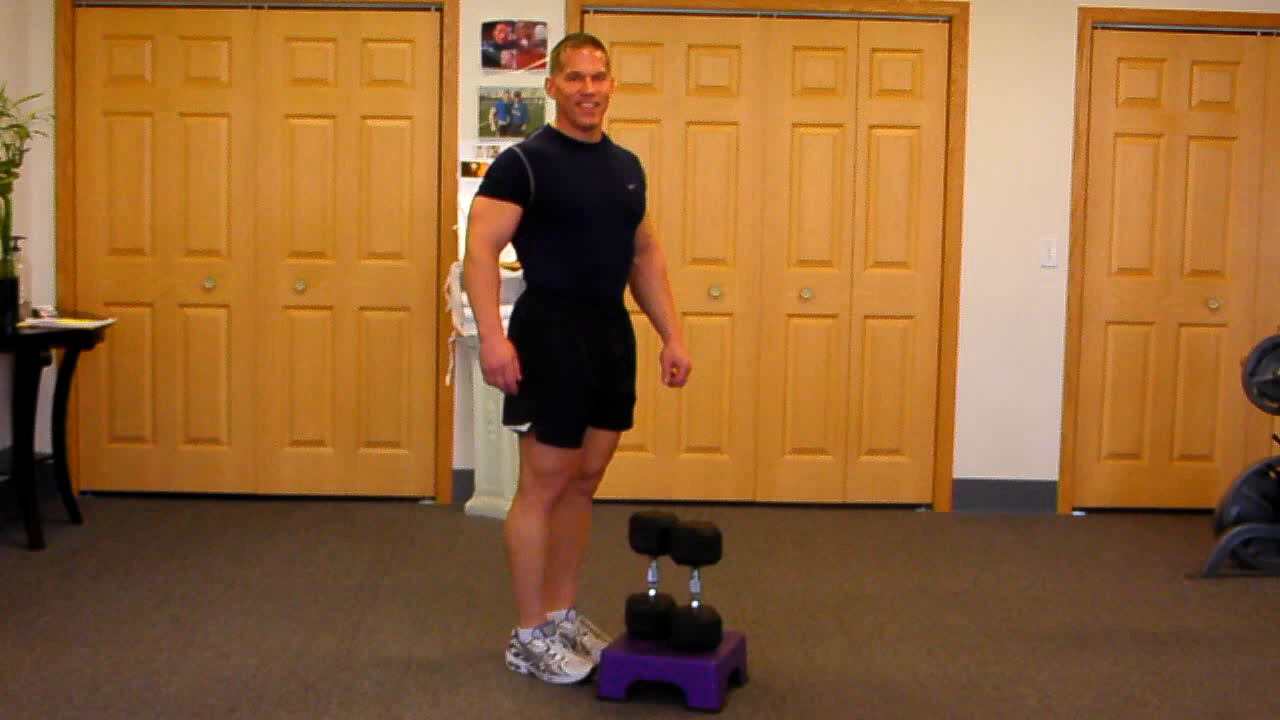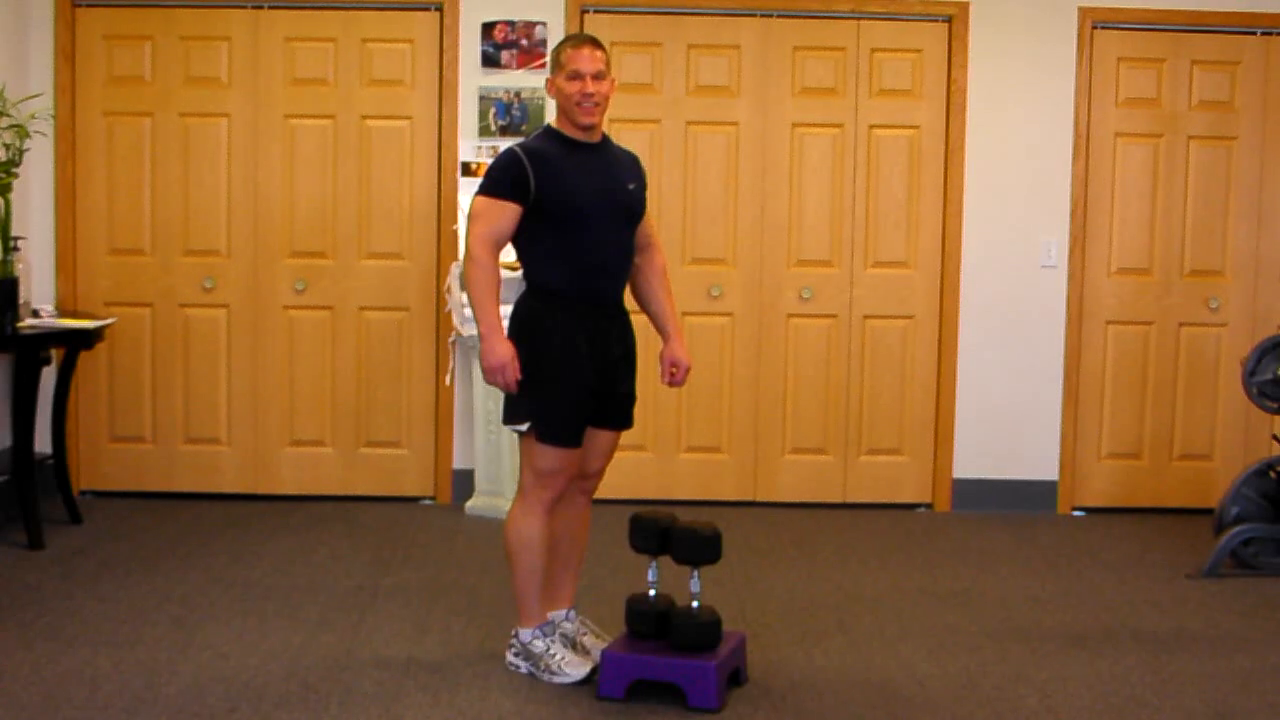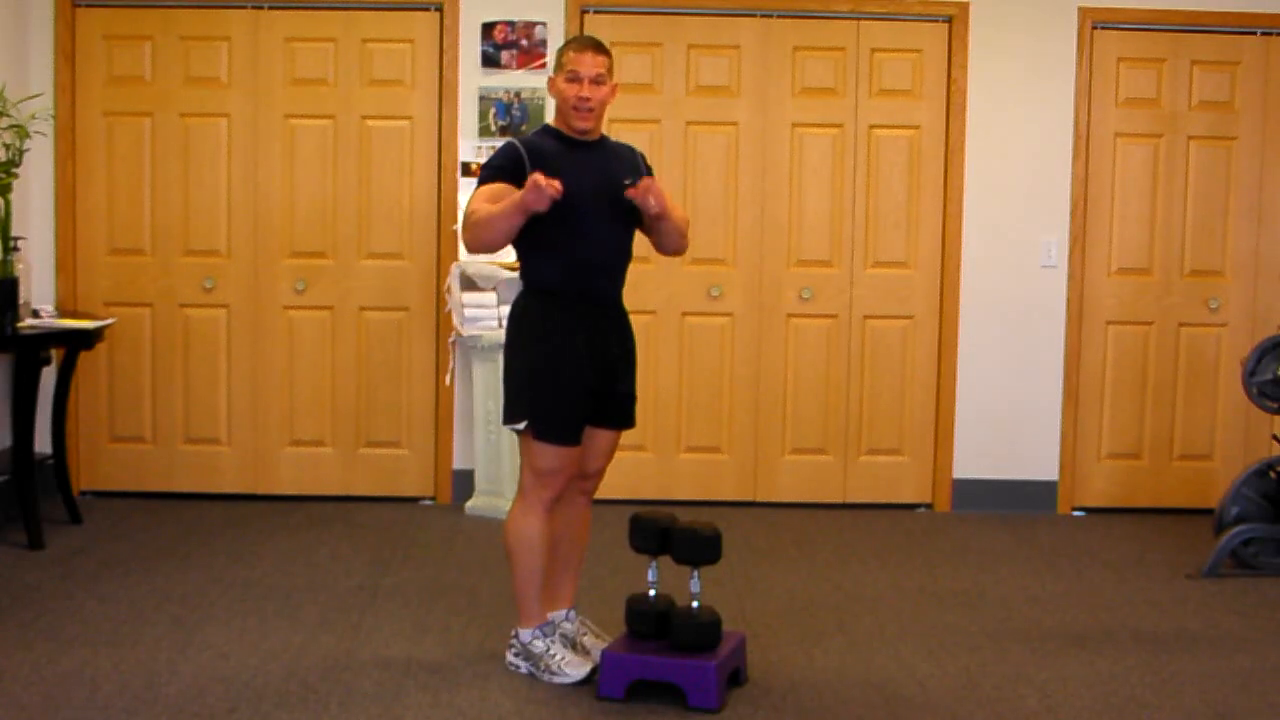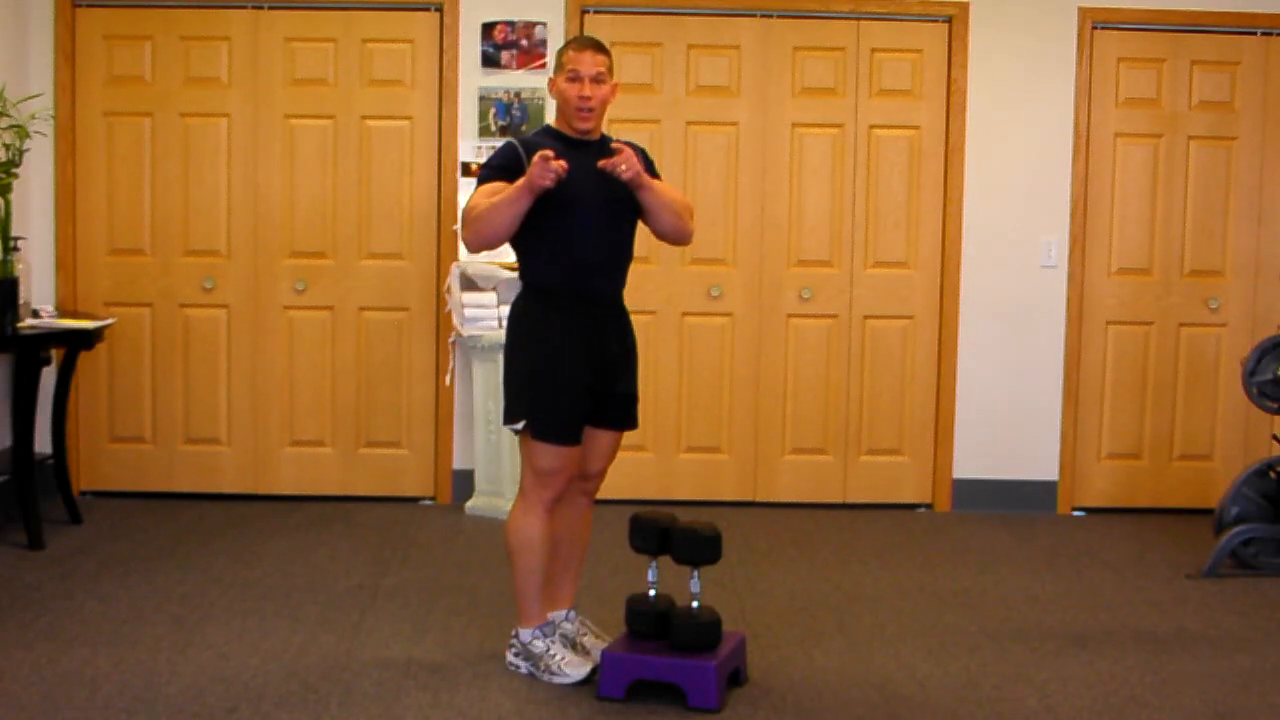
dt=0.5s
person 1, frame 1
left shoulder: (626, 165)
right shoulder: (525, 161)
left elbow: (646, 254)
right elbow: (480, 249)
left wrist: (672, 334)
right wrist: (493, 334)
left hip: (611, 332)
right hip: (552, 332)
left knee: (583, 482)
right knee: (544, 485)
left ankle: (563, 616)
right ankle: (529, 635)
person 1, frame 2
left shoulder: (626, 165)
right shoulder: (525, 161)
left elbow: (646, 255)
right elbow: (480, 248)
left wrist: (672, 335)
right wrist: (493, 334)
left hip: (612, 332)
right hip: (551, 332)
left knee: (583, 482)
right knee: (544, 485)
left ankle: (562, 615)
right ankle: (528, 636)
person 1, frame 3
left shoulder: (627, 159)
right shoulder: (522, 153)
left elbow: (676, 241)
right elbow: (475, 235)
left wrist: (660, 209)
right wrist: (524, 203)
left hip: (610, 327)
right hip: (549, 327)
left knee: (584, 480)
right knee: (544, 484)
left ankle: (563, 615)
right ankle: (529, 636)
person 1, frame 4
left shoulder: (630, 156)
right shoulder: (522, 152)
left elbow: (681, 229)
right elbow: (476, 234)
left wrist: (640, 182)
right wrist: (528, 185)
left hip: (611, 327)
right hip: (548, 328)
left knee: (584, 481)
right knee: (545, 485)
left ankle: (562, 614)
right ankle: (529, 635)
